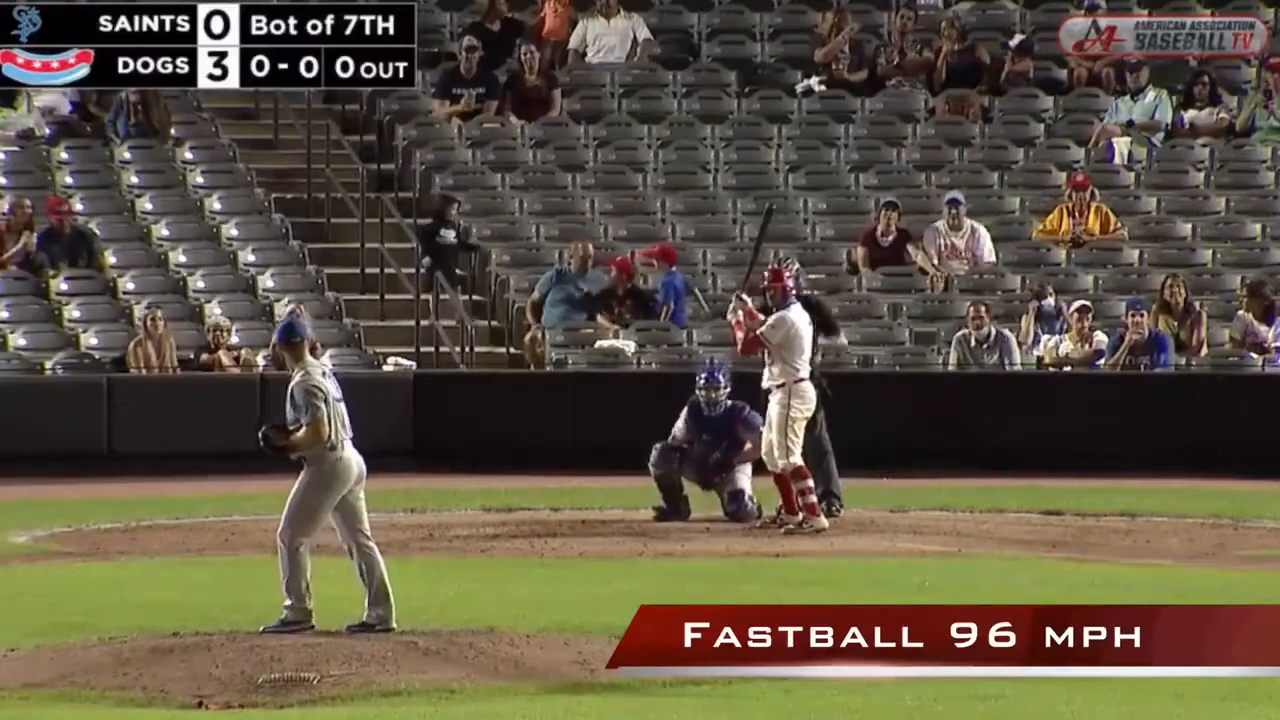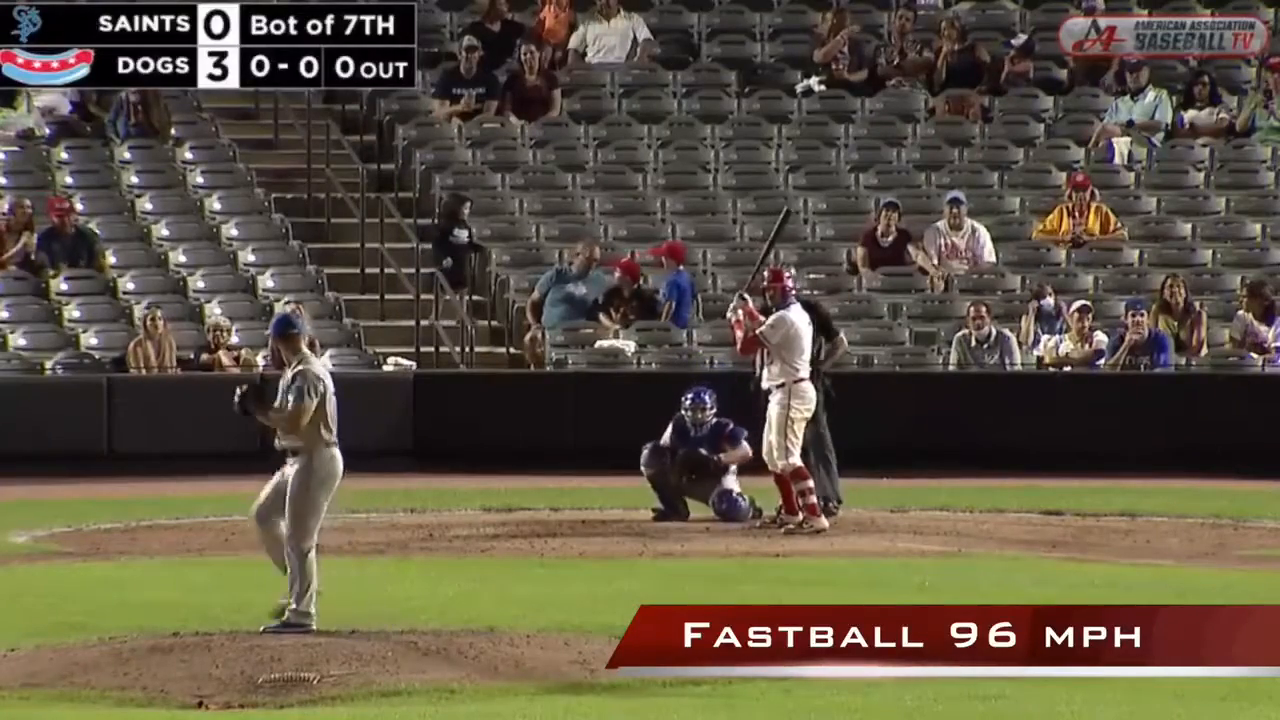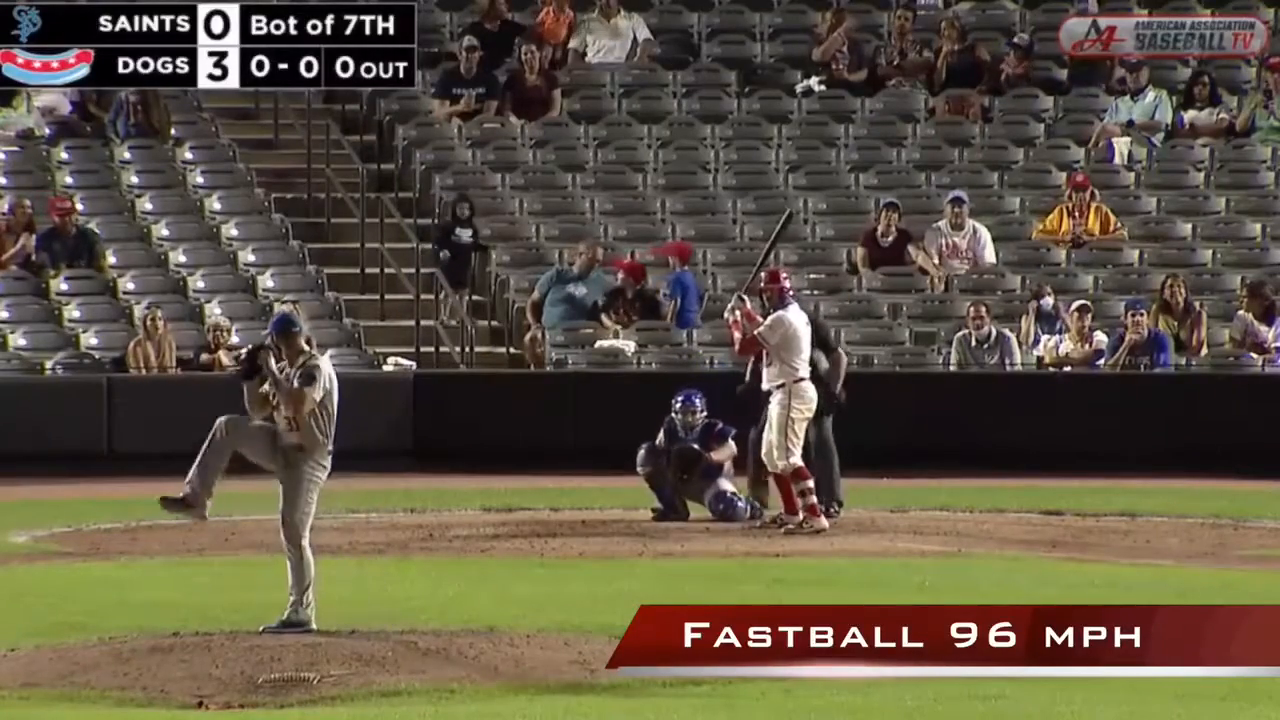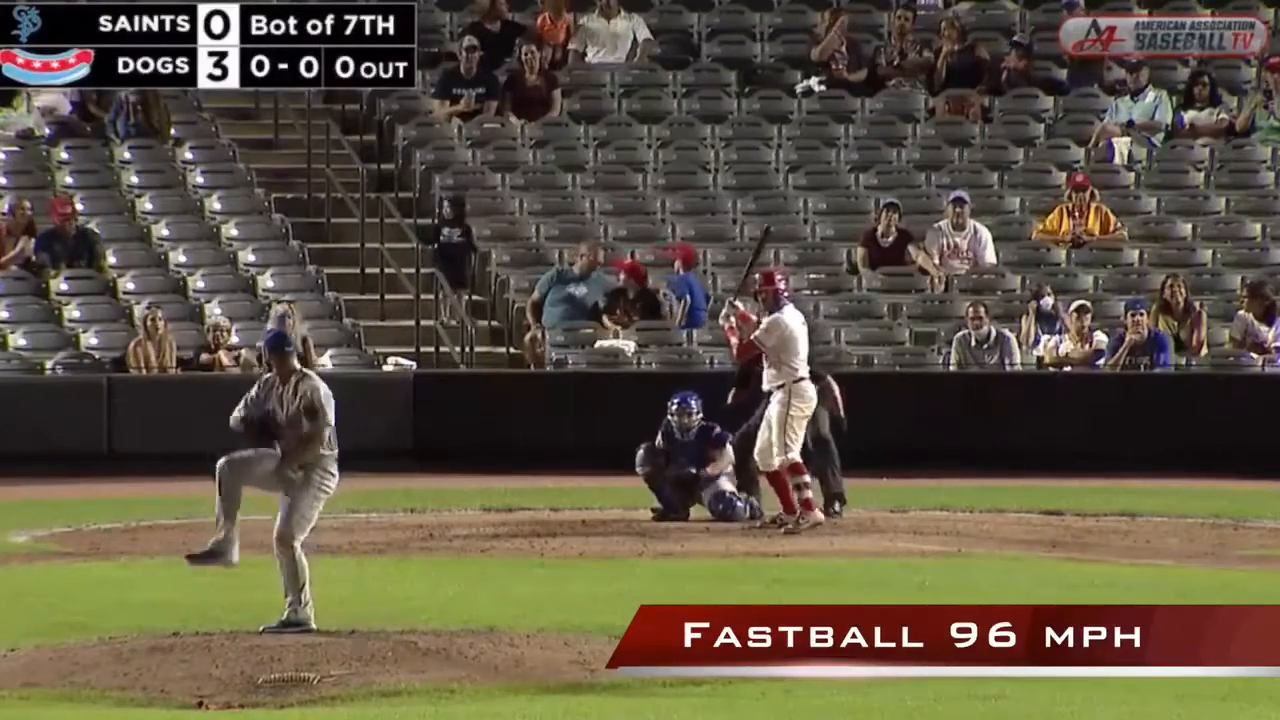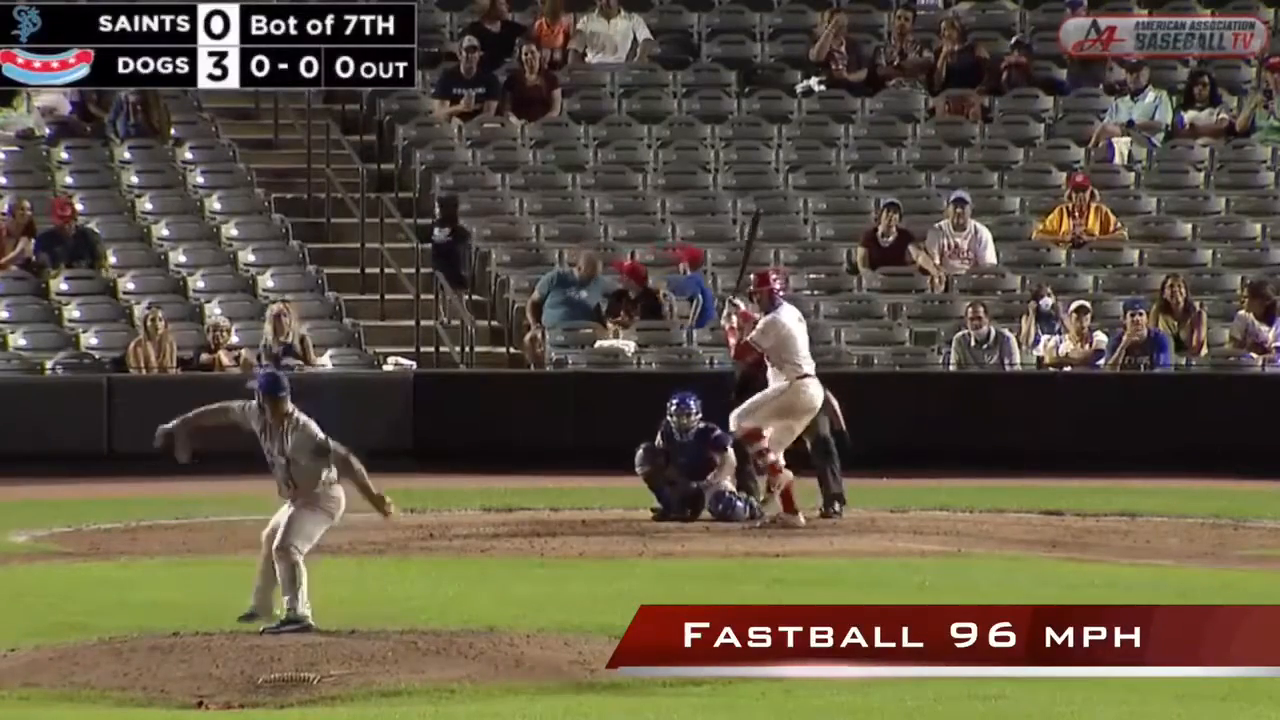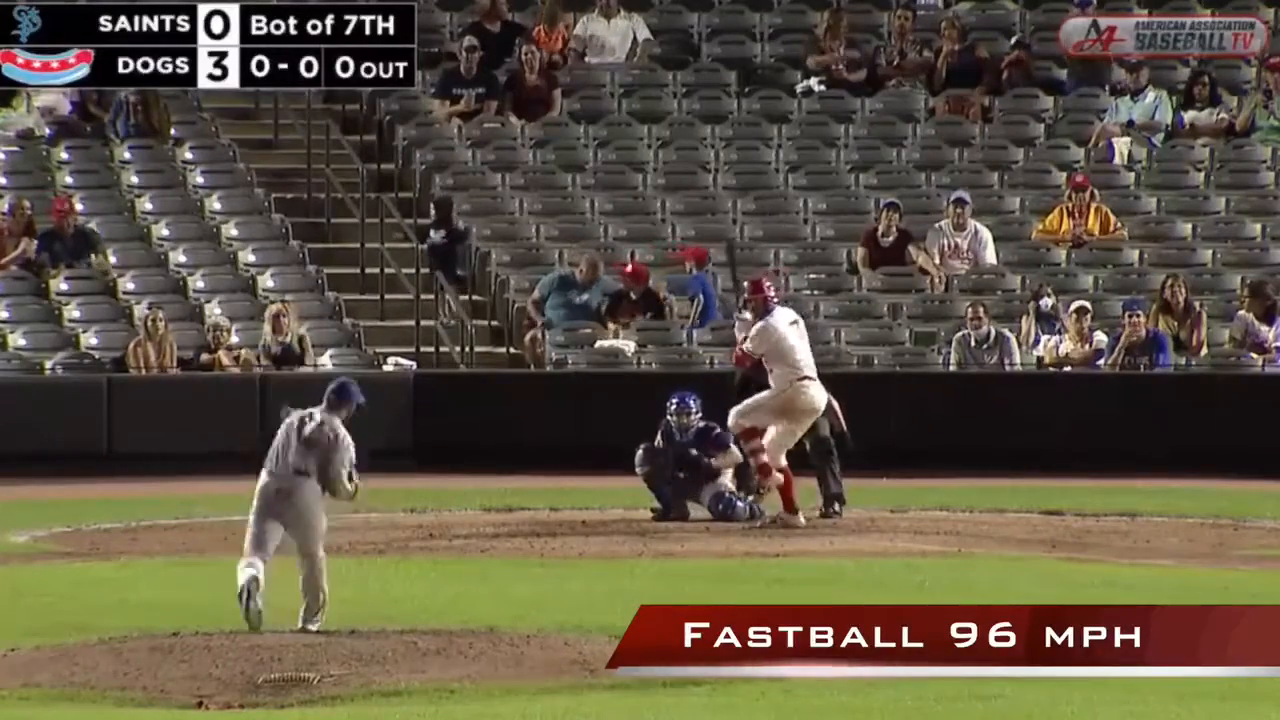
dt=0.3s
person 1, frame 1
left shoulder: (303, 382)
right shoulder: (323, 373)
left elbow: (318, 433)
left wrist: (286, 441)
right wrist: (290, 435)
left hip: (327, 465)
right hip: (349, 460)
left knee: (290, 536)
right knee: (358, 540)
left ankle: (298, 613)
right ankle: (381, 613)
person 1, frame 2
left shoulder: (306, 372)
right shoulder: (296, 371)
left elbow: (295, 421)
right elbow: (289, 417)
left wrist: (259, 409)
right wrist: (265, 411)
left hip: (315, 462)
right hip: (301, 460)
left knee: (299, 540)
right knee: (263, 515)
left ankle: (300, 614)
right ankle: (299, 594)
person 1, frame 3
left shoulder: (315, 368)
right shoulder: (283, 367)
left elbow: (295, 407)
right elbow: (258, 413)
left wrist: (267, 373)
right wrist: (252, 377)
left hip: (308, 459)
right hip: (279, 448)
left knee: (293, 537)
right knee: (226, 426)
left ankle: (300, 616)
right ankle: (196, 498)
person 1, frame 4
left shoulder: (314, 391)
right shoulder: (267, 384)
left elbow: (314, 444)
right elbow: (237, 420)
left wrist: (276, 434)
right wrist: (251, 422)
left hip: (314, 472)
right hip: (285, 463)
left knee: (286, 538)
right knee: (228, 468)
left ankle: (299, 615)
right ankle: (224, 545)
person 1, frame 5
left shoulder: (303, 431)
left elbow: (345, 460)
right elbow: (224, 411)
left wrist: (371, 496)
right wrist: (181, 424)
left hip: (320, 501)
right hip: (302, 497)
left knee: (285, 547)
right knee: (271, 540)
left ankle: (298, 614)
right ankle: (263, 607)
person 1, frame 6
left shoulder: (297, 418)
right shoulder: (340, 435)
right elbow: (337, 488)
right wrist: (352, 490)
left hip: (270, 489)
right hip: (305, 496)
left knee: (254, 557)
right knee: (312, 558)
left ankle: (250, 584)
right ankle: (311, 619)
person 2, frame 1
left shoulder: (784, 318)
right shoulder: (798, 314)
left elbow: (746, 347)
right elbow: (766, 329)
left wrist: (736, 320)
right wrist: (747, 310)
left hip: (790, 394)
right hip: (784, 393)
left knee: (788, 457)
right knee: (772, 455)
left ankle: (814, 516)
right ankle: (791, 513)
person 2, frame 2
left shoulder: (784, 318)
right shoulder: (797, 314)
left elbow: (745, 347)
right elbow: (768, 333)
left wrist: (737, 318)
right wrist: (749, 310)
left hip: (790, 394)
right hip: (786, 393)
left knee: (787, 457)
right knee: (773, 455)
left ankle: (814, 516)
right ankle: (791, 513)
person 2, frame 3
left shoulder: (781, 318)
right shoulder: (796, 315)
left elbow: (743, 348)
right elbow: (765, 333)
left wrist: (733, 319)
right wrist: (746, 312)
left hip: (791, 393)
right hip: (786, 393)
left knee: (788, 457)
right knee: (772, 455)
left ankle: (815, 517)
right ankle: (792, 513)
person 2, frame 4
left shoulder: (778, 320)
right shoulder: (791, 315)
left elbow: (741, 353)
right elbow: (761, 332)
left wrist: (729, 325)
right wrist: (741, 315)
left hip: (792, 393)
right hip: (787, 392)
left knee: (785, 454)
right knee: (765, 455)
left ankle: (809, 511)
right ankle: (790, 512)
person 2, frame 5
left shoulder: (773, 321)
right shoulder: (790, 312)
left elbow: (739, 353)
left wrist: (730, 325)
right wrist: (743, 314)
left hip: (796, 389)
right hip: (809, 391)
left knee: (740, 421)
right knee: (770, 448)
left ankle: (775, 475)
right ankle: (790, 512)
person 2, frame 6
left shoulder: (764, 328)
right shoulder: (789, 314)
left elbow: (740, 360)
left wrist: (742, 334)
right wrist: (751, 323)
left hip: (798, 391)
right hip: (814, 394)
left knee: (739, 418)
right knee: (773, 449)
left ankle: (766, 475)
right ankle: (791, 513)
